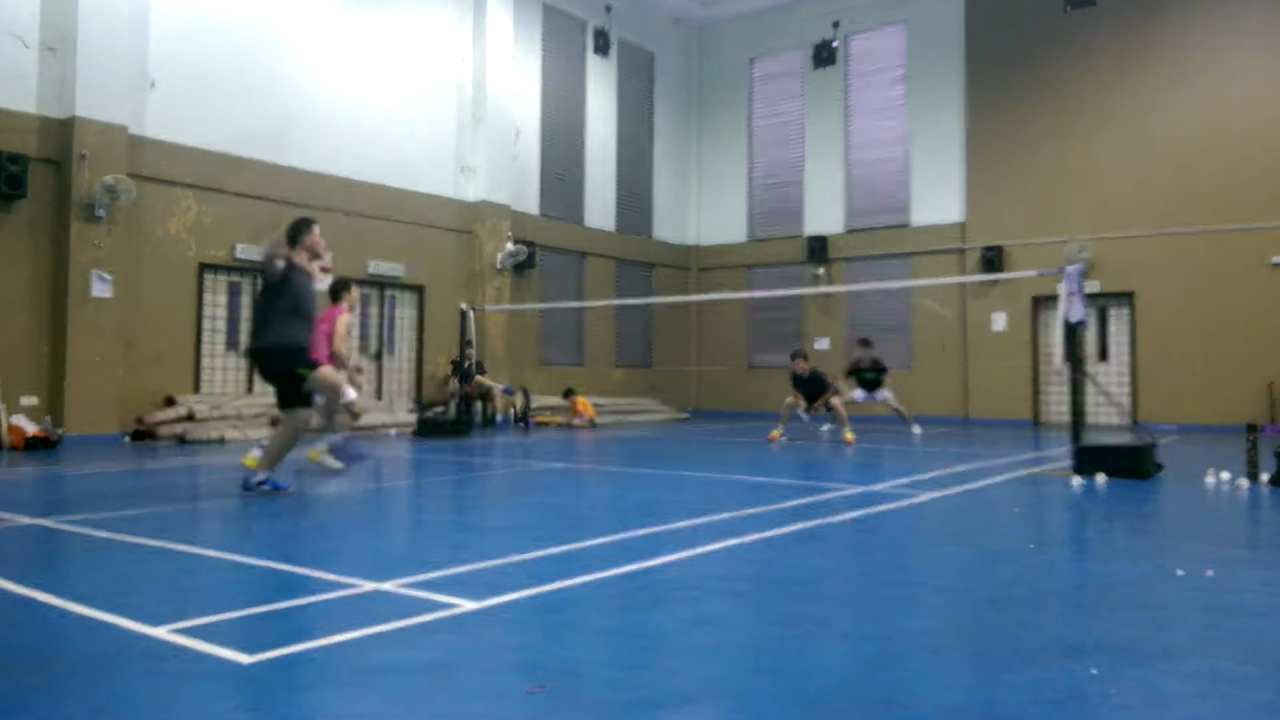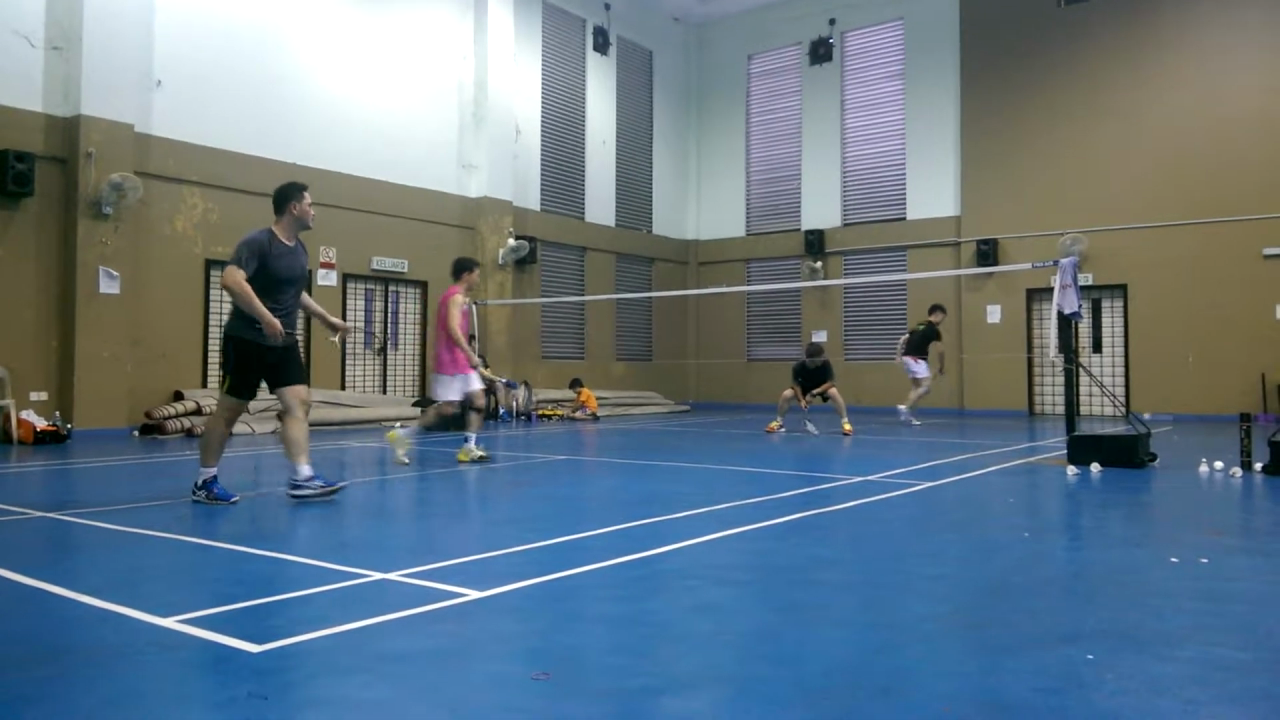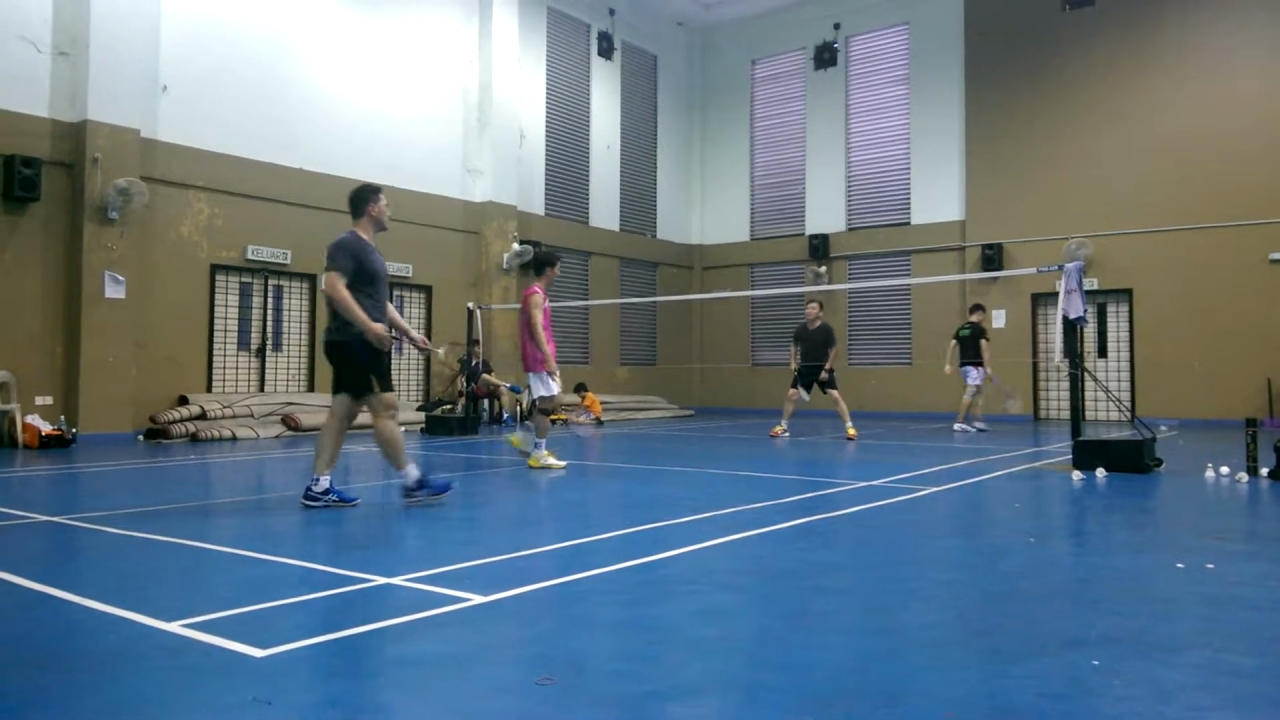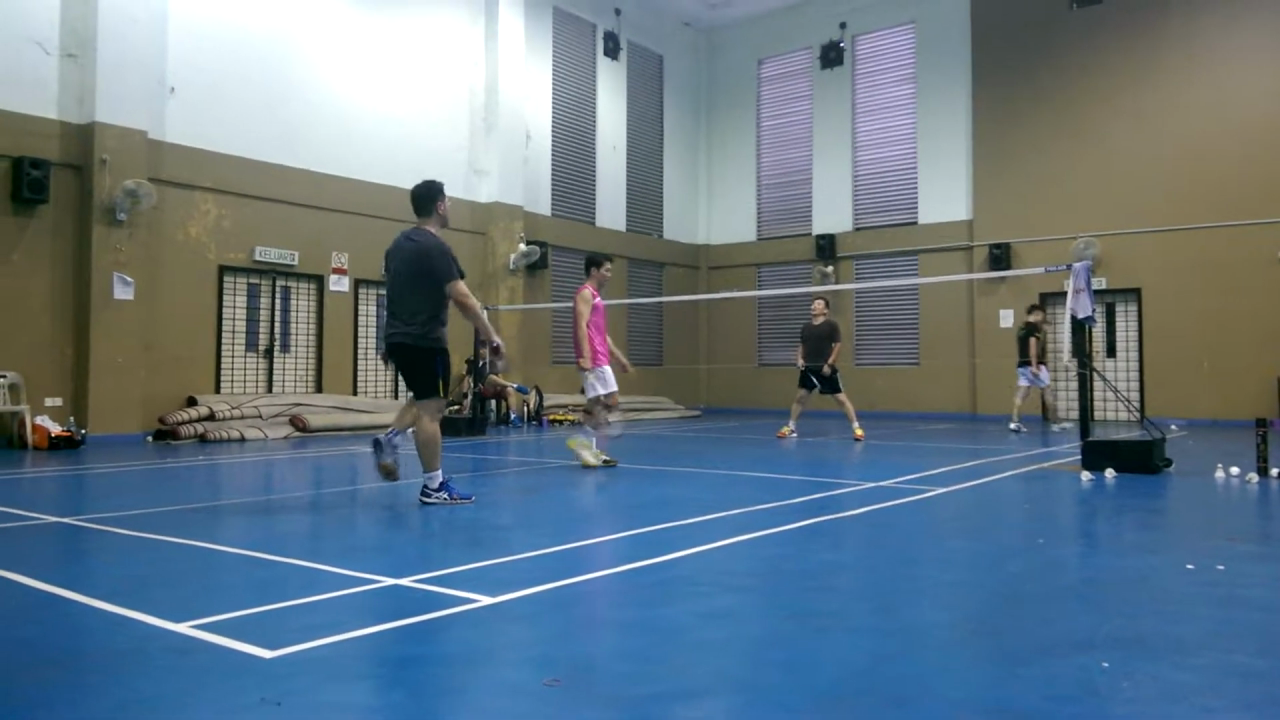
dt=0.7s
person 1, frame 1
left shoulder: (303, 274)
right shoulder: (287, 268)
right elbow: (273, 262)
right wrist: (278, 254)
left hip: (292, 351)
right hip: (274, 350)
left knee: (298, 420)
right knee: (333, 383)
left ankle: (257, 476)
person 1, frame 2
left shoulder: (300, 250)
right shoulder: (258, 243)
right elbow: (231, 280)
left wrist: (326, 318)
right wrist: (265, 317)
left hip: (283, 342)
right hip: (246, 341)
left knee: (297, 405)
right knee: (229, 410)
left ankle: (302, 477)
right ankle: (204, 482)
person 1, frame 3
left shoulder: (370, 250)
right shoulder: (347, 245)
left elbow: (381, 302)
right elbow: (332, 288)
left wrist: (409, 333)
right wrist: (368, 325)
left hip: (358, 344)
right hip: (354, 342)
left knee: (341, 414)
right knee: (385, 409)
left ankle: (318, 487)
right ankle: (412, 482)
person 1, frame 4
left shoulder: (398, 244)
right shoulder: (436, 248)
right elbow: (462, 298)
right wrist: (491, 335)
left hip: (398, 338)
right hip: (424, 341)
left knee: (424, 399)
right knee: (431, 410)
left ankle: (389, 439)
right ankle: (434, 486)
person 2, frame 1
left shoulder: (326, 315)
right shoulder: (344, 315)
right elbow: (337, 348)
left wrist: (348, 368)
right wrist: (350, 372)
right hip: (322, 370)
right knee: (355, 408)
left ankle: (258, 452)
right ankle: (324, 449)
person 2, frame 2
left shoulder: (454, 296)
right shoulder: (456, 296)
right elbow: (453, 330)
left wrist: (469, 357)
right wrist: (470, 355)
left hip: (460, 362)
right hip: (450, 362)
left knee: (479, 400)
right knee: (446, 407)
left ankle: (469, 447)
person 2, frame 3
left shoulder: (539, 294)
right shoulder: (535, 295)
right elbow: (536, 329)
right wrist: (548, 359)
left hip: (544, 359)
right hip: (539, 360)
left knee: (550, 402)
right knee: (545, 404)
left ankle: (523, 438)
right ankle: (538, 453)
person 2, frame 4
left shoulder: (595, 296)
right shoulder: (585, 293)
right elbow: (582, 327)
left wrist: (619, 356)
right wrist: (586, 356)
left hip: (600, 359)
right hip: (593, 359)
left knee: (595, 404)
right knee: (611, 400)
left ankle: (591, 450)
right ankle: (583, 440)
